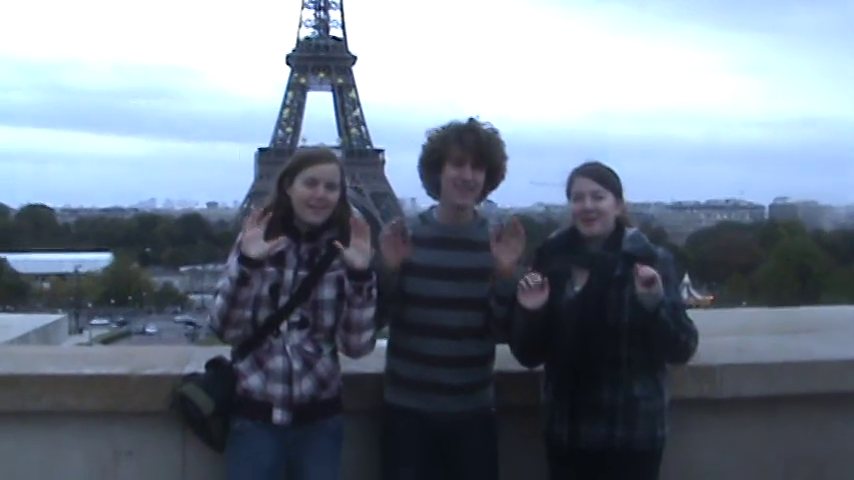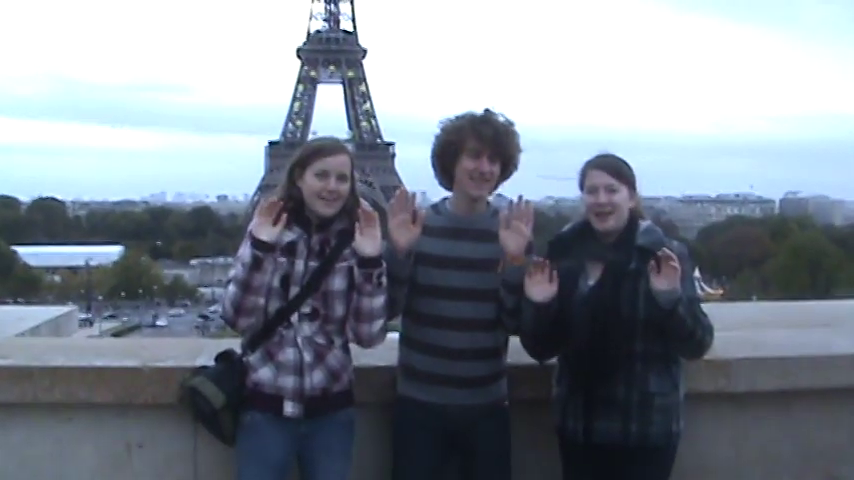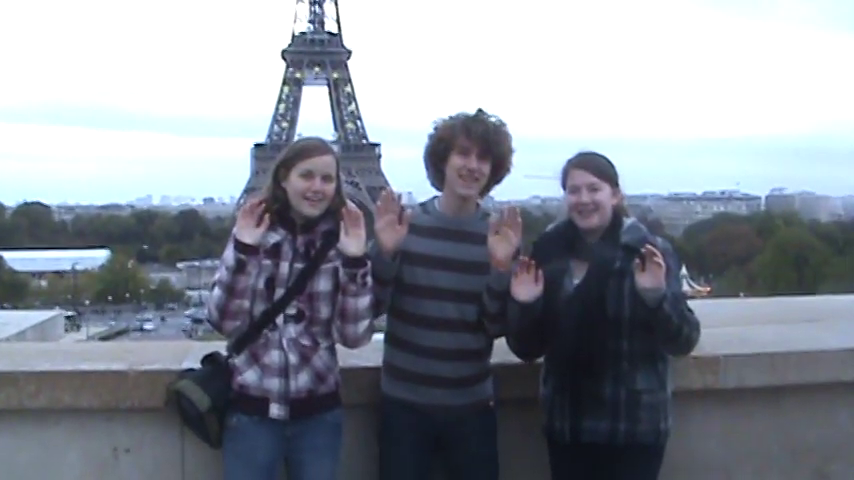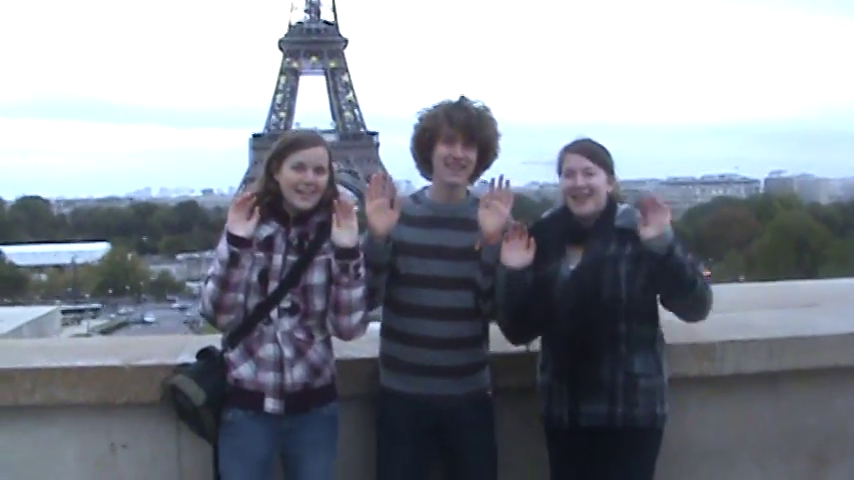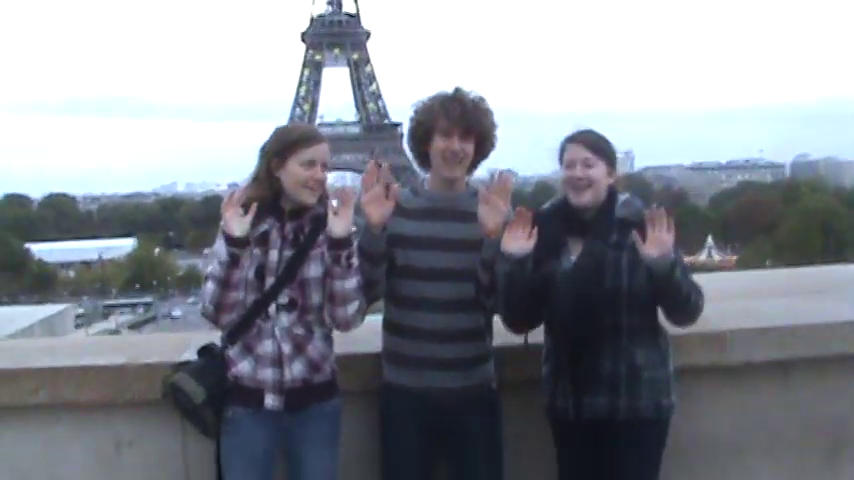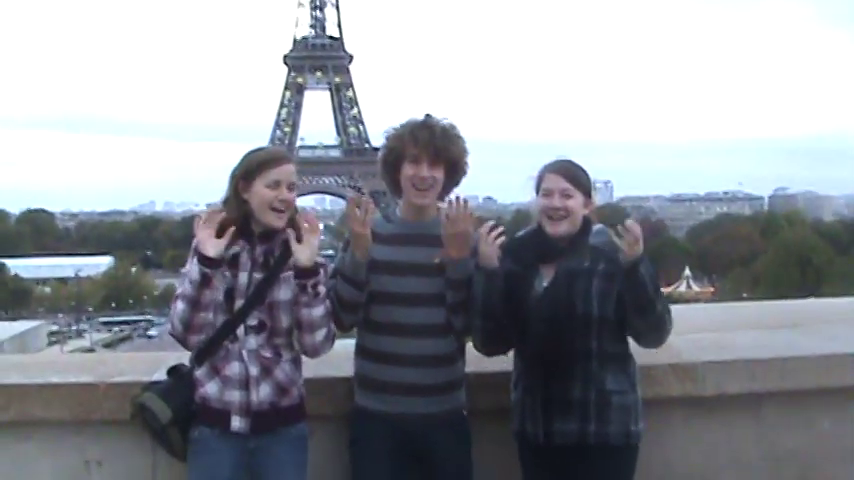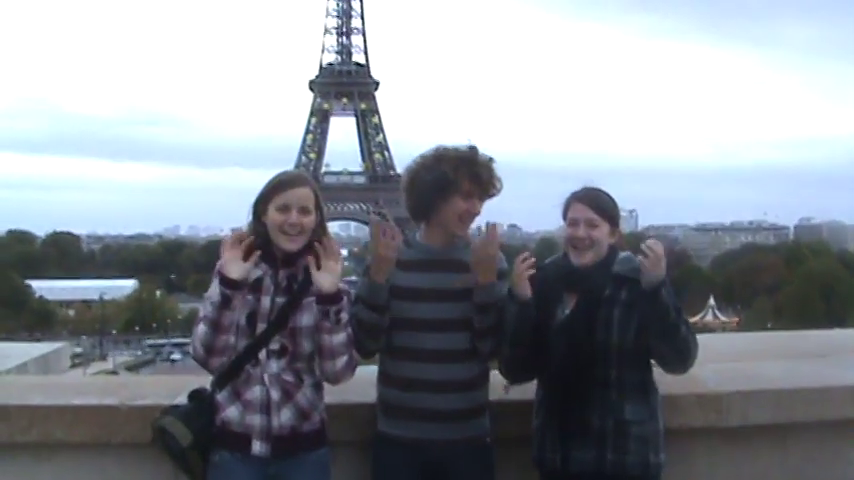
dt=0.7s
person 1, frame 1
left shoulder: (499, 242)
right shoulder: (403, 235)
left elbow: (502, 332)
right elbow: (375, 318)
left wrist: (506, 273)
right wrist: (389, 269)
left hip: (473, 410)
right hip: (407, 407)
person 1, frame 2
left shoulder: (511, 232)
right shoulder: (418, 225)
left elbow: (514, 322)
right elbow: (389, 308)
left wrist: (515, 259)
right wrist: (399, 252)
left hip: (486, 403)
right hip: (420, 400)
person 1, frame 3
left shoulder: (500, 234)
right shoulder: (405, 224)
left elbow: (496, 326)
right elbow: (373, 306)
left wrist: (501, 266)
right wrist: (385, 251)
left hip: (471, 404)
right hip: (404, 400)
person 1, frame 4
left shoulder: (490, 219)
right shoulder: (397, 214)
left elbow: (494, 307)
right elbow: (368, 297)
left wrist: (493, 240)
right wrist: (377, 236)
left hip: (469, 394)
right hip: (402, 393)
person 1, frame 5
left shoulder: (491, 211)
right shoulder: (395, 207)
left elbow: (494, 299)
right elbow: (369, 290)
left wrist: (493, 236)
right wrist: (373, 228)
left hip: (473, 387)
right hip: (406, 387)
person 1, frame 6
left shoulder: (466, 236)
right shoulder: (368, 233)
left elbow: (467, 324)
right elbow: (343, 318)
left wrist: (459, 257)
right wrist: (358, 253)
left hip: (444, 413)
right hip: (376, 412)
person 1, frame 7
left shoulder: (489, 260)
right shoulder: (389, 256)
left elbow: (492, 349)
right elbow: (365, 346)
left wrist: (486, 282)
right wrist: (378, 278)
left hip: (468, 439)
right hip: (399, 438)
person 2, frame 1
left shoulder: (344, 251)
right shoulder: (257, 240)
left elbow: (357, 345)
right elbow: (226, 330)
left wrist: (360, 275)
right wrist: (246, 262)
left hip: (320, 419)
right hip: (255, 416)
person 2, frame 2
left shoulder: (355, 240)
right shoulder: (268, 230)
left elbow: (368, 335)
right elbow: (238, 319)
left wrist: (370, 262)
right wrist: (259, 249)
left hip: (331, 412)
right hip: (266, 408)
person 2, frame 3
left shoulder: (340, 241)
right shoulder: (255, 232)
left elbow: (354, 335)
right elbow: (225, 321)
left wrist: (355, 261)
right wrist: (243, 250)
left hip: (318, 413)
right hip: (252, 410)
person 2, frame 4
left shoulder: (333, 235)
right shoulder: (247, 227)
left elbow: (349, 327)
right elbow: (220, 316)
left wrist: (347, 253)
right wrist: (236, 244)
left hip: (313, 407)
right hip: (247, 405)
person 2, frame 5
left shoulder: (327, 225)
right shoulder: (242, 221)
left elbow: (346, 317)
right elbow: (220, 314)
left wrist: (341, 241)
right wrist: (234, 241)
left hip: (315, 400)
right hip: (248, 400)
person 2, frame 6
left shoulder: (300, 252)
right shoulder: (210, 245)
left elbow: (316, 344)
right elbow: (188, 335)
left wrist: (308, 271)
right wrist: (206, 262)
left hip: (282, 425)
right hip: (216, 423)
person 2, frame 7
left shoulder: (325, 277)
right shoulder: (235, 268)
left elbow: (337, 372)
right elbow: (209, 358)
left wrist: (330, 298)
right wrist: (228, 286)
left hip: (304, 448)
right hip: (236, 445)
person 3, frame 1
left shoulder: (650, 260)
right shoulder: (553, 259)
left elbow: (682, 350)
right elbow: (529, 356)
left wrist: (655, 302)
right wrist: (528, 312)
left hip: (632, 433)
right hip: (566, 431)
person 3, frame 2
left shoulder: (664, 255)
right shoulder: (565, 253)
left elbow: (697, 344)
right elbow: (541, 349)
left wrist: (671, 298)
right wrist: (538, 306)
left hip: (646, 428)
right hip: (579, 424)
person 3, frame 3
left shoulder: (648, 252)
right shoulder: (549, 252)
left elbow: (684, 341)
right elbow: (528, 349)
left wrist: (656, 295)
right wrist: (523, 305)
left hip: (634, 425)
right hip: (567, 423)
person 3, frame 4
left shoulder: (638, 237)
right shoulder: (546, 239)
left elbow: (695, 306)
right elbow: (519, 332)
left wrist: (663, 245)
right wrist: (513, 275)
left hip: (631, 410)
right hip: (563, 410)
person 3, frame 5
left shoulder: (638, 228)
right shoulder: (546, 229)
left elbow: (686, 312)
right elbow: (519, 319)
left wrist: (664, 265)
right wrist: (514, 263)
left hip: (636, 399)
right hip: (570, 400)
person 3, frame 6
left shoulder: (612, 256)
right shoulder: (517, 258)
left elbow: (653, 333)
right elbow: (490, 343)
left wrist: (635, 265)
right wrist: (488, 273)
left hip: (605, 427)
right hip: (537, 427)
person 3, frame 7
left shoulder: (640, 282)
right shoulder: (545, 284)
left elbow: (680, 358)
right elbow: (515, 371)
left wrist: (656, 287)
right wrist: (521, 302)
left hip: (626, 455)
right hip: (558, 454)
